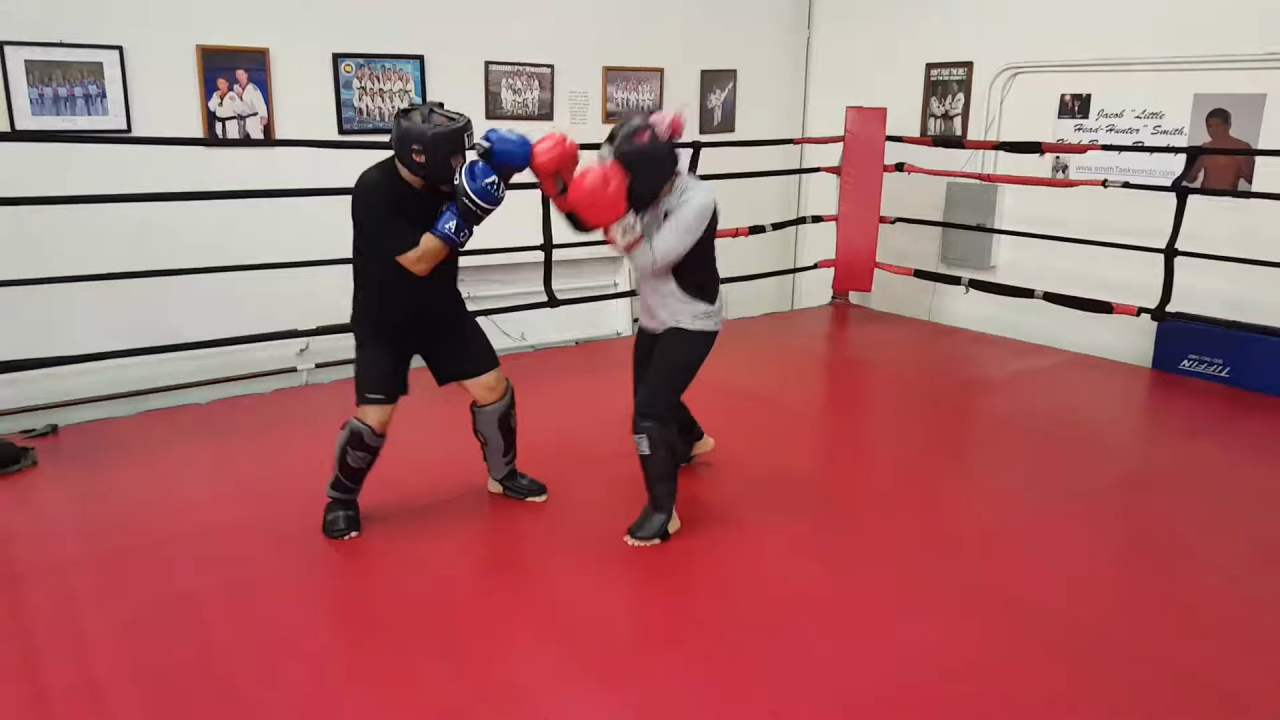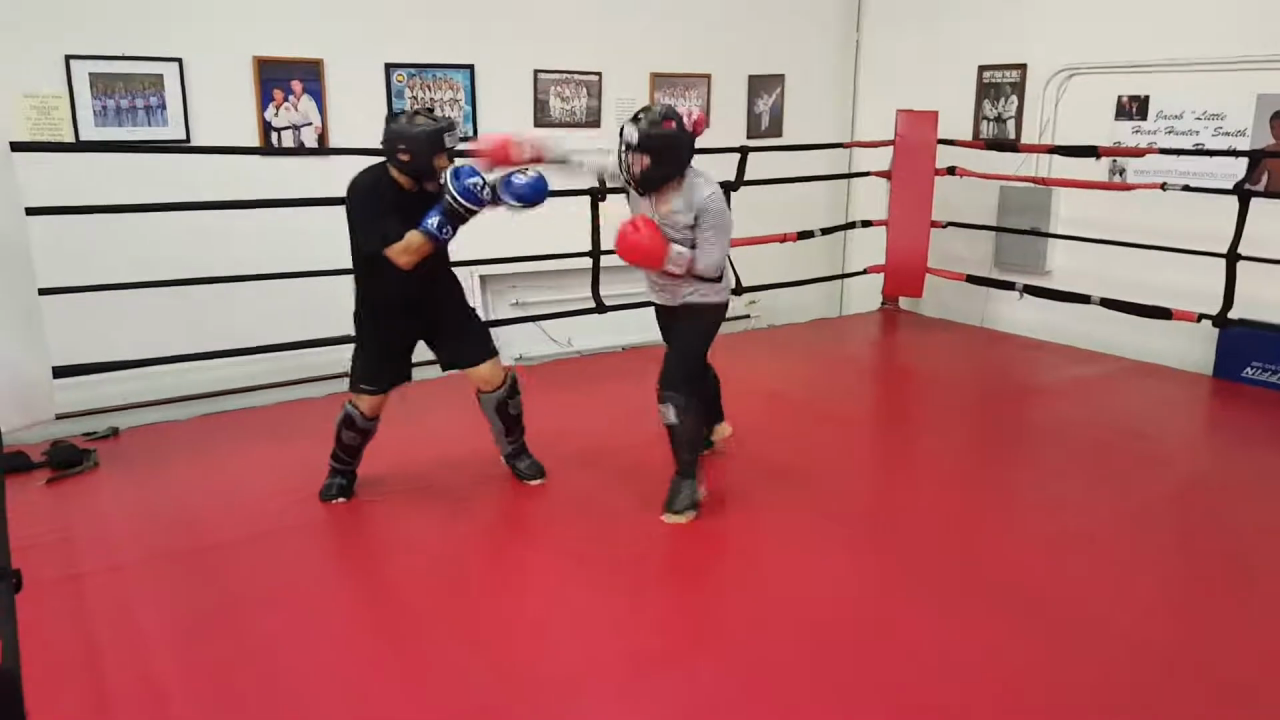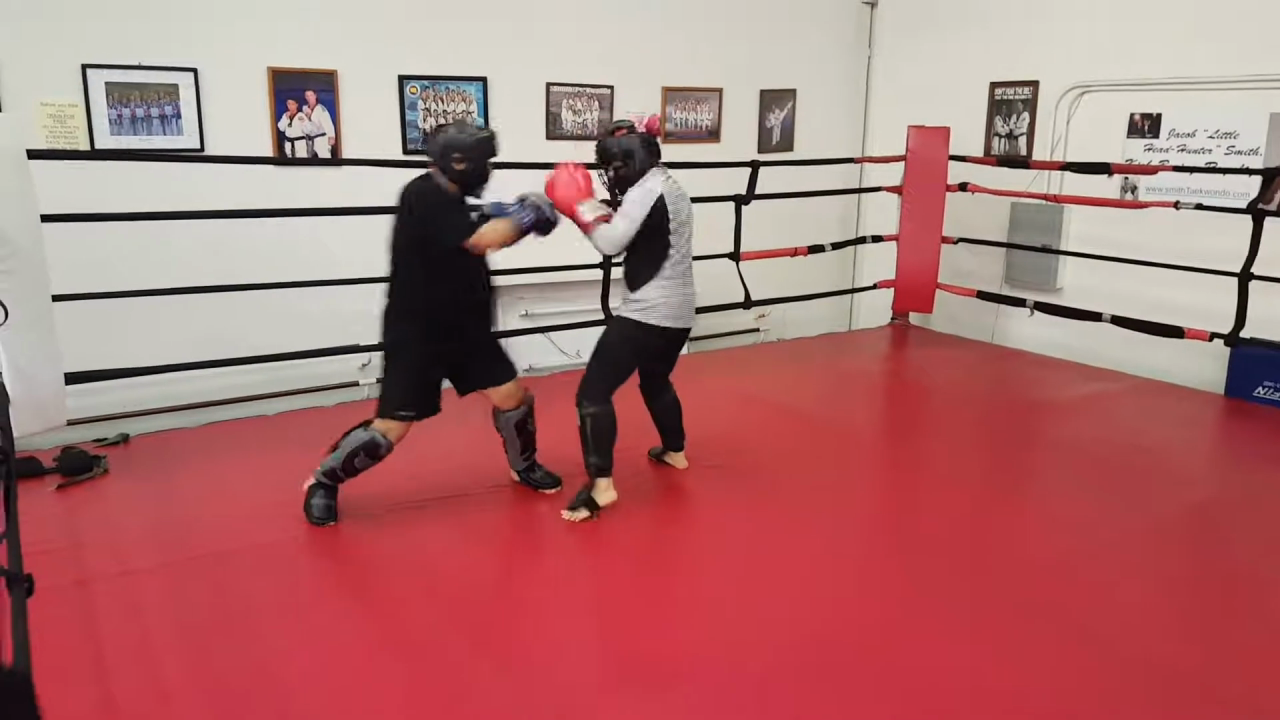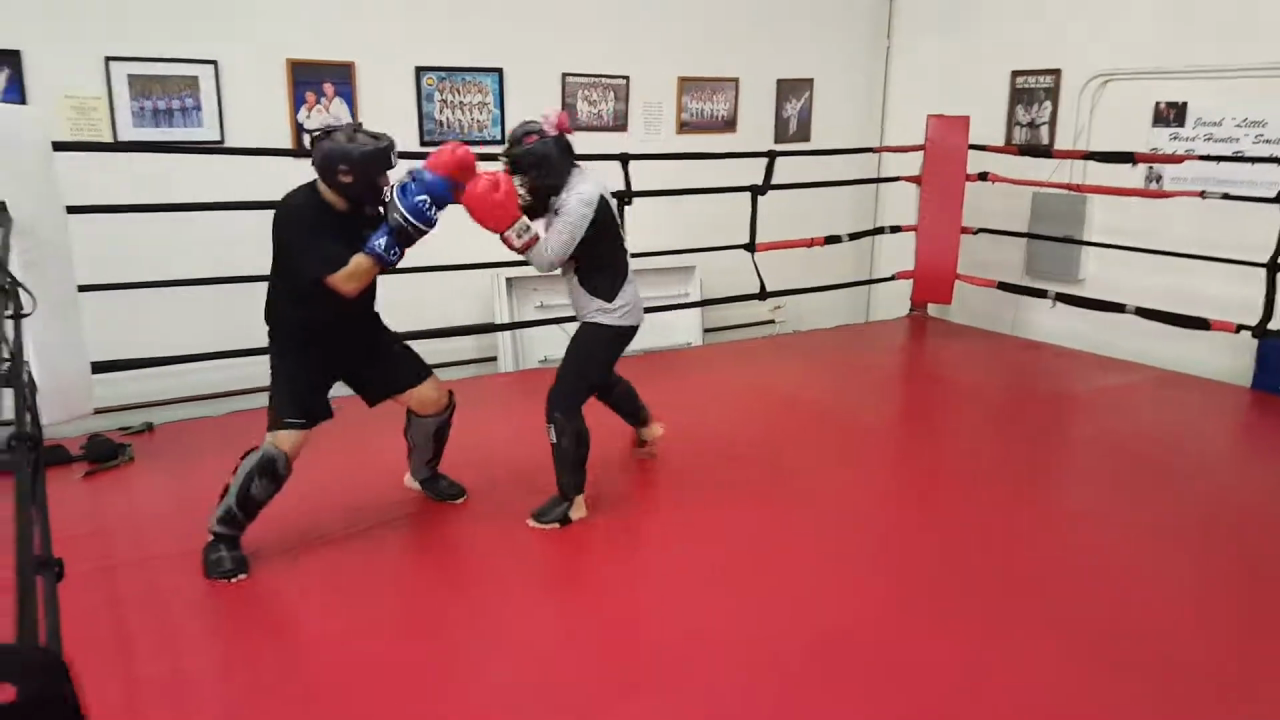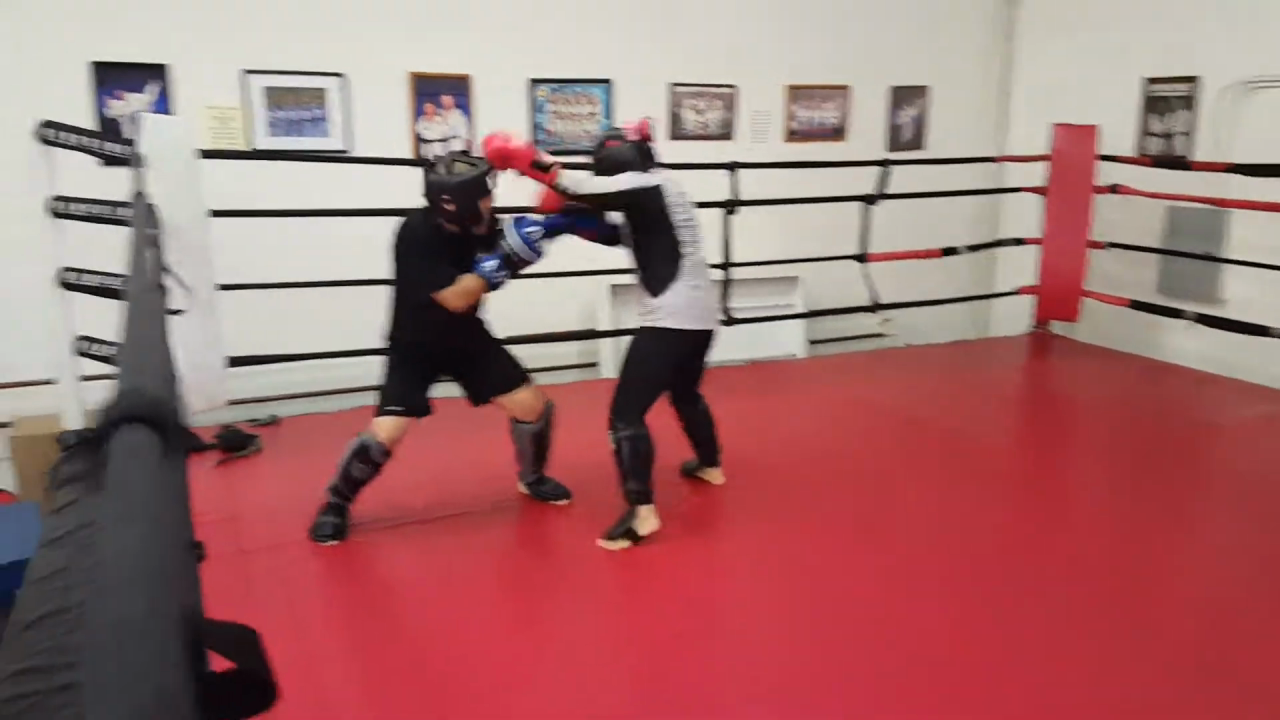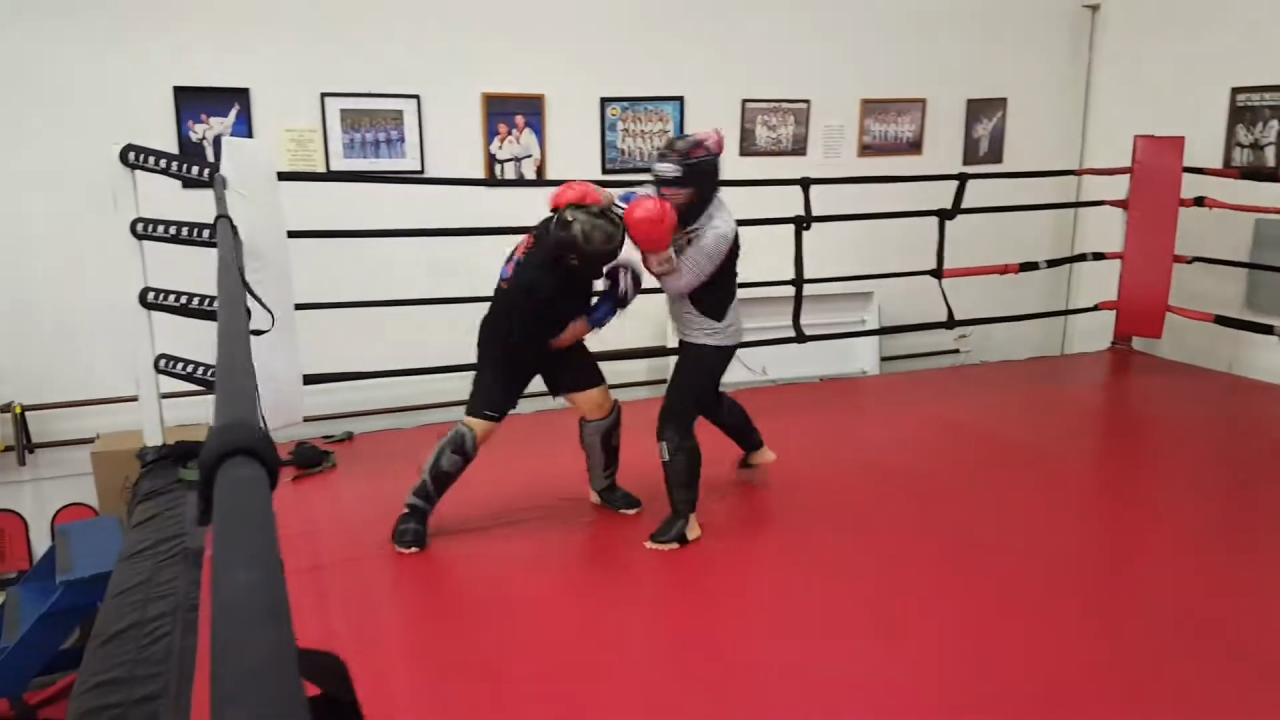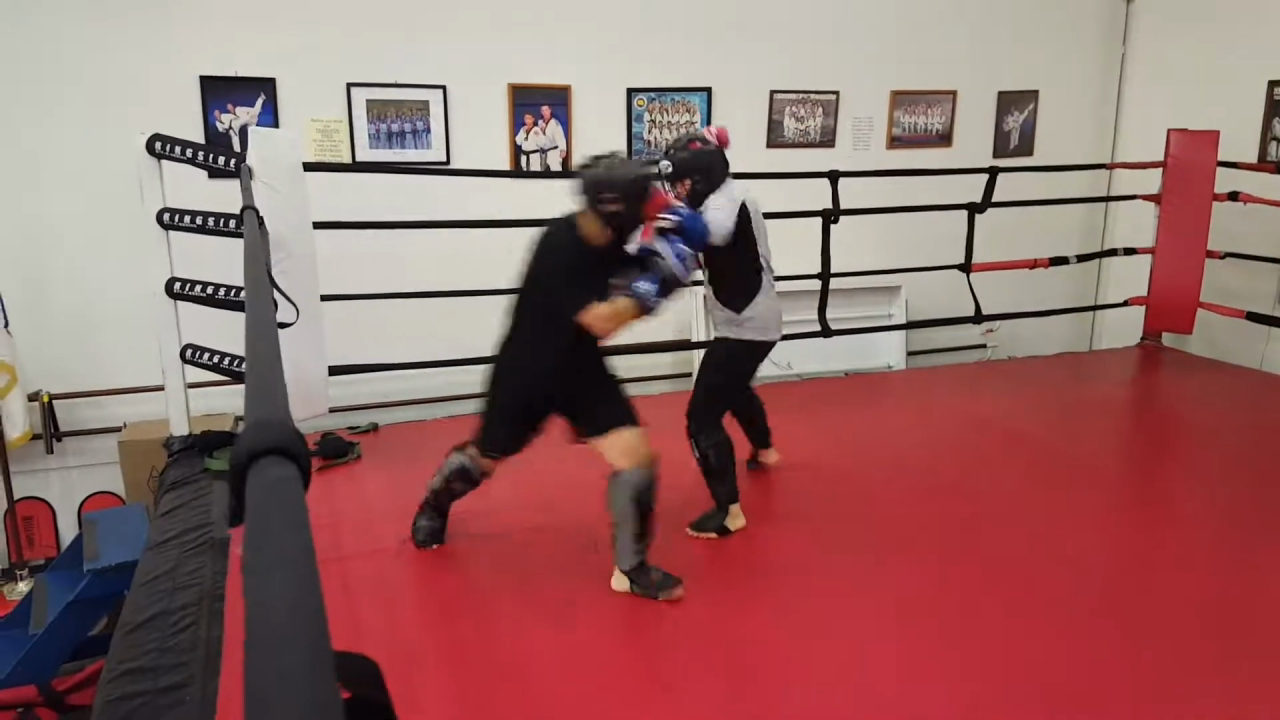
dt=0.7s
person 1, frame 1
left shoulder: (695, 200)
right shoulder: (647, 191)
left elbow: (654, 260)
right elbow: (586, 208)
left wrist: (611, 212)
right wrist: (561, 181)
left hip: (691, 323)
right hip: (656, 318)
left knee: (650, 413)
right knee: (657, 395)
left ankle: (663, 512)
right ankle: (692, 441)
person 1, frame 2
left shoulder: (707, 196)
right shoulder: (641, 174)
left elbow: (711, 265)
right elbow: (585, 159)
left wrist: (664, 252)
right wrist: (518, 150)
left hip: (703, 301)
right hip: (668, 297)
left knee: (675, 384)
right knee: (692, 366)
left ankle: (688, 481)
right ankle: (714, 425)
person 1, frame 3
left shoulder: (646, 190)
right shoulder: (674, 191)
left elbow: (611, 244)
left wrist: (581, 206)
right wrist: (599, 211)
left hip: (646, 314)
right hip: (681, 314)
left knee: (593, 394)
right knee: (656, 381)
left ankle: (601, 486)
right ankle: (674, 450)
person 1, frame 4
left shoulder: (582, 197)
right shoulder: (567, 190)
left elbow: (546, 258)
right elbow: (540, 226)
left wrist: (505, 219)
right wrist: (474, 185)
left hip: (610, 316)
right hip: (610, 311)
left knee: (563, 403)
right knee: (599, 377)
left ankle: (572, 500)
right ankle: (647, 426)
person 1, frame 5
left shoulder: (645, 185)
right shoulder: (666, 192)
left elbow: (582, 189)
right elbow: (624, 234)
left wrist: (525, 159)
right wrist: (573, 209)
left hip: (669, 320)
right hip: (700, 317)
left knee: (627, 413)
right knee: (685, 393)
left ankle: (641, 513)
right ankle: (710, 465)
person 1, frame 6
left shoulder: (717, 230)
right shoulder: (678, 208)
left elbow: (676, 284)
left wrist: (655, 246)
left hip: (709, 337)
right hip: (699, 331)
left knee: (674, 421)
right knee: (708, 398)
left ankle: (685, 519)
right ankle: (757, 450)
person 1, frame 7
left shoulder: (724, 201)
right shoulder: (728, 197)
left elbow: (713, 231)
right elbow: (716, 251)
left hip: (742, 328)
right hip: (754, 323)
left knee: (703, 416)
right knee: (735, 390)
left ankle: (729, 512)
right ankle: (764, 449)
person 2, frame 1
left shoulder: (438, 178)
right shoulder: (376, 190)
right elbow: (418, 261)
left wrist: (497, 161)
right wrist: (462, 213)
left hip: (440, 308)
right hip: (384, 318)
left knee: (493, 388)
right knee: (373, 418)
left ankle: (505, 472)
right ankle: (342, 497)
person 2, frame 2
left shoulder: (433, 176)
right shoulder: (367, 190)
left elbow: (476, 190)
right elbow: (404, 255)
left wrist: (504, 186)
right wrist: (448, 211)
left hip: (440, 297)
right hip: (384, 310)
left knee: (492, 376)
right knee: (367, 402)
left ankle: (515, 451)
right ankle: (342, 468)
person 2, frame 3
left shoulder: (449, 195)
right shoulder: (423, 197)
right elbow: (484, 240)
right wrist: (531, 215)
left hip: (462, 324)
right hip: (414, 331)
left knee: (513, 396)
right knee: (390, 428)
left ankle: (525, 466)
right ankle: (322, 482)
person 2, frame 4
left shoulder: (359, 202)
right shoulder: (299, 213)
left elbow: (392, 245)
right elbow: (348, 281)
left wrist: (428, 197)
right wrist: (396, 230)
left hip: (360, 331)
right hip: (301, 343)
left knee: (435, 399)
right knee: (284, 444)
left ankle: (423, 473)
right ankle: (223, 534)
person 2, frame 5
left shoulder: (476, 221)
right shoulder: (416, 235)
left elbow: (526, 234)
right elbow: (456, 298)
left wrist: (563, 222)
right wrist: (503, 260)
left hip: (467, 339)
right hip: (414, 347)
left knee: (532, 406)
right knee: (384, 436)
left ankle: (532, 478)
right ankle: (336, 504)
person 2, frame 6
left shoulder: (562, 229)
right shoulder: (537, 283)
right elbow: (561, 339)
left wrist: (613, 211)
right wrist: (611, 302)
left hip: (552, 332)
right hip: (507, 346)
left knee: (601, 406)
right knee: (477, 429)
left ankle: (603, 486)
right ankle: (416, 510)
person 2, frame 7
left shoulder: (605, 239)
right shoulder: (560, 247)
left elbow: (620, 271)
right elbow: (602, 322)
left wrist: (664, 247)
right wrist: (656, 283)
left hip: (580, 369)
right hip: (528, 373)
left knee: (635, 457)
right knee: (486, 459)
left ankle: (631, 570)
right ankle: (436, 505)
